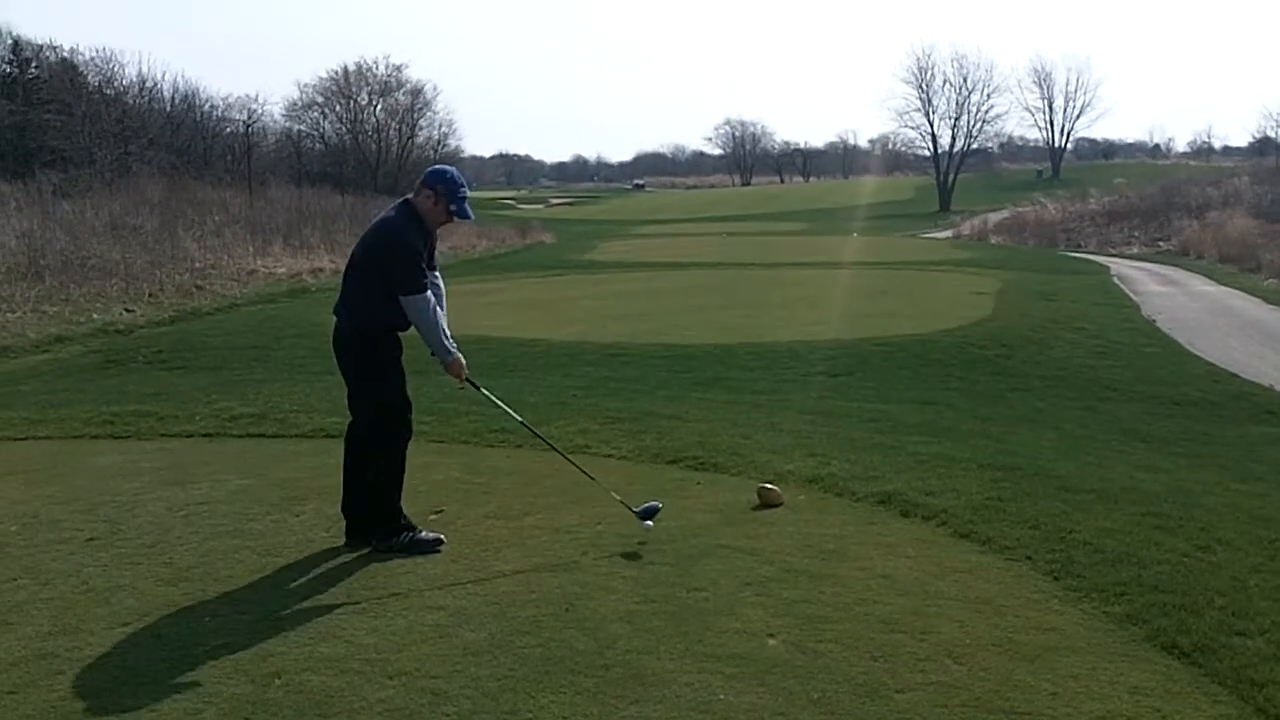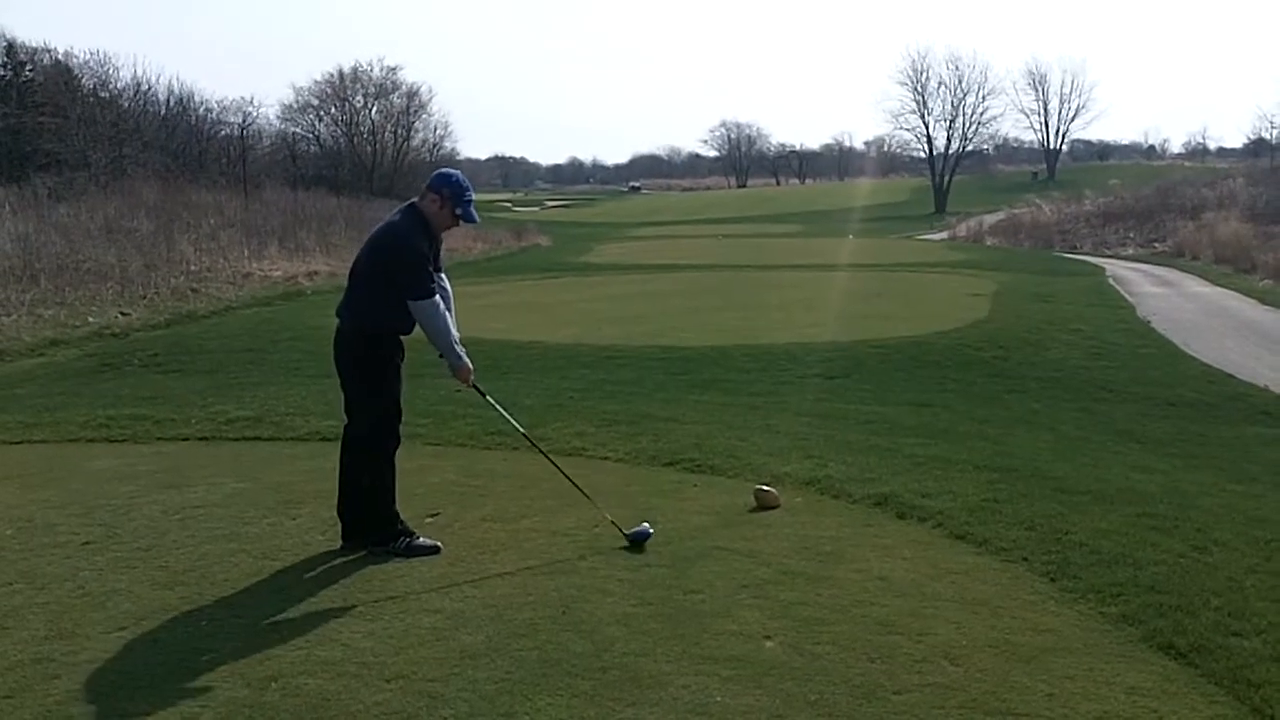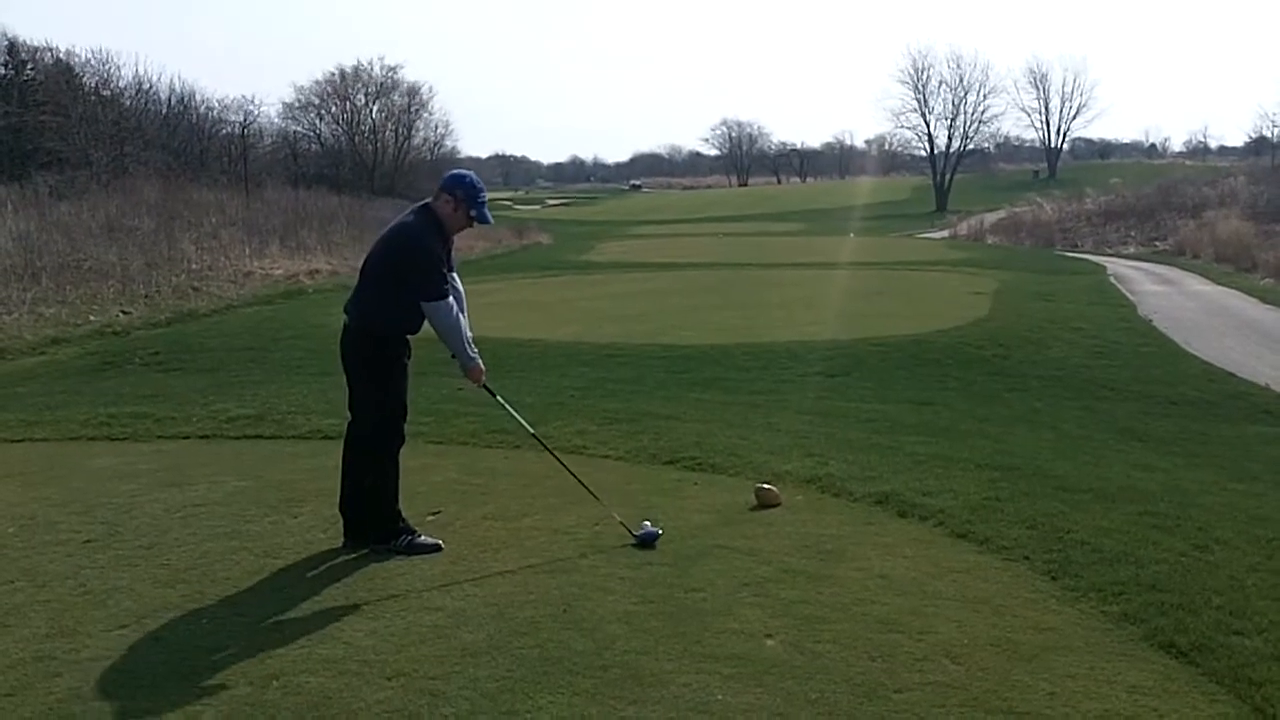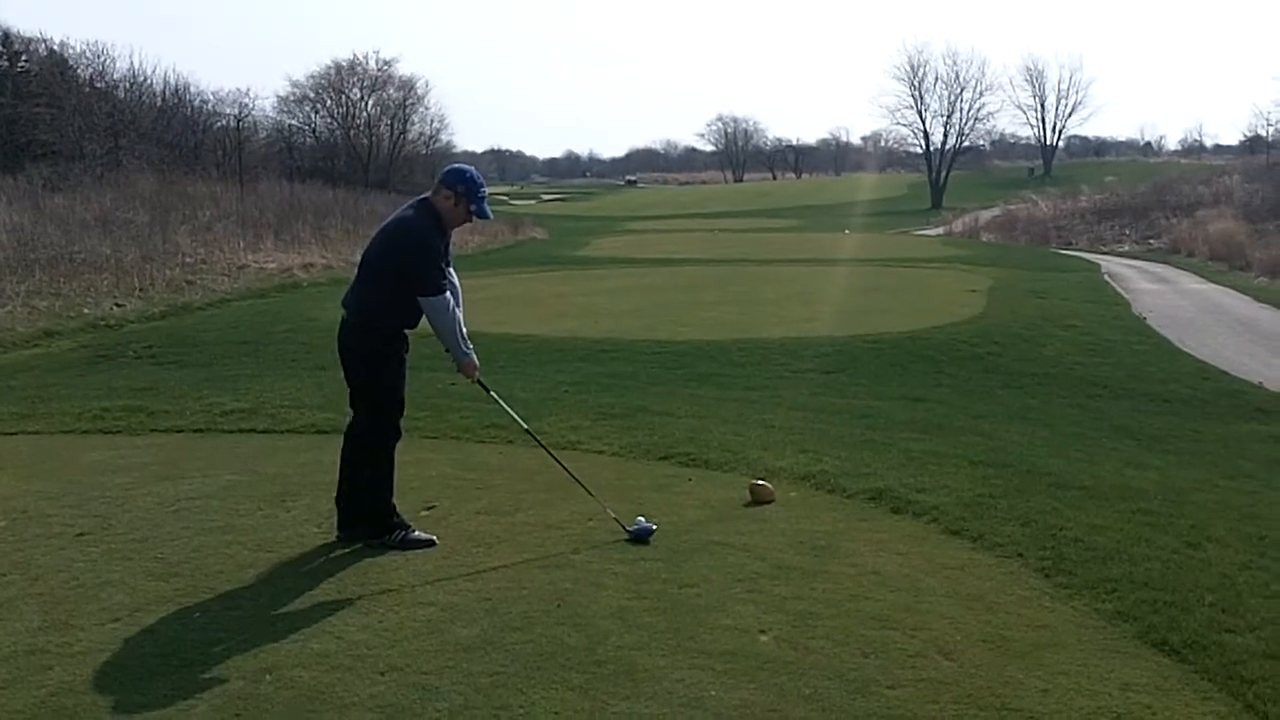
dt=0.3s
person 1, frame 1
left shoulder: (418, 227)
right shoulder: (397, 233)
left elbow: (433, 285)
right elbow: (419, 303)
left wrist: (446, 345)
right wrist: (447, 354)
left hip: (371, 338)
right hip: (364, 340)
left knee: (369, 428)
right knee: (390, 429)
left ankle: (362, 524)
right ankle: (389, 527)
person 1, frame 2
left shoulder: (423, 230)
right shoulder: (404, 237)
left elbow: (440, 289)
right elbow: (427, 308)
left wrist: (454, 348)
right wrist: (456, 359)
left hip: (372, 340)
right hip: (366, 343)
left knee: (364, 432)
right knee: (380, 434)
left ankle: (357, 527)
right ankle: (384, 531)
person 1, frame 3
left shoulder: (432, 229)
right shoulder: (417, 238)
left elbow: (452, 290)
right elbow: (440, 309)
left wrist: (466, 350)
right wrist: (469, 359)
left hip: (376, 338)
right hip: (373, 342)
left knee: (367, 430)
right knee: (384, 433)
left ankle: (360, 525)
right ankle: (386, 530)
person 1, frame 4
left shoulder: (431, 223)
right shoulder: (416, 232)
left elbow: (449, 286)
right elbow: (437, 303)
left wrist: (462, 345)
right wrist: (463, 354)
left hip: (375, 332)
right hip: (371, 335)
left knee: (369, 424)
right knee: (380, 427)
left ankle: (354, 518)
right ankle: (379, 524)
